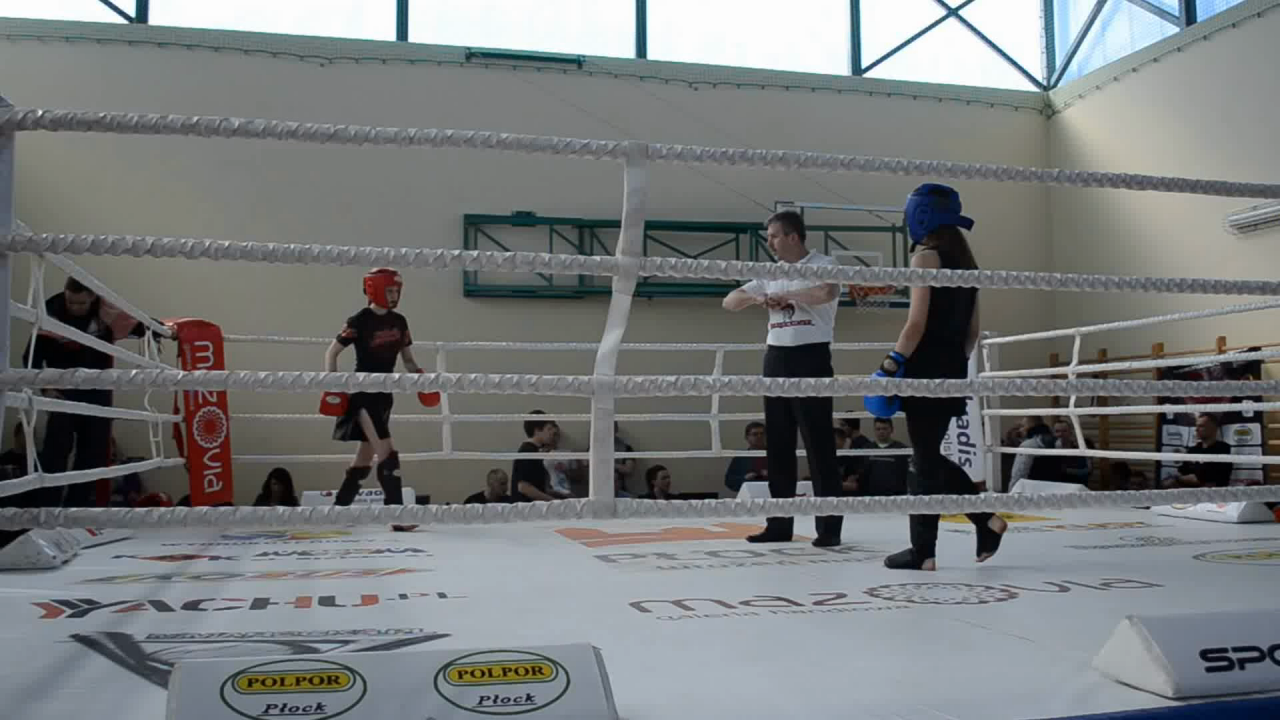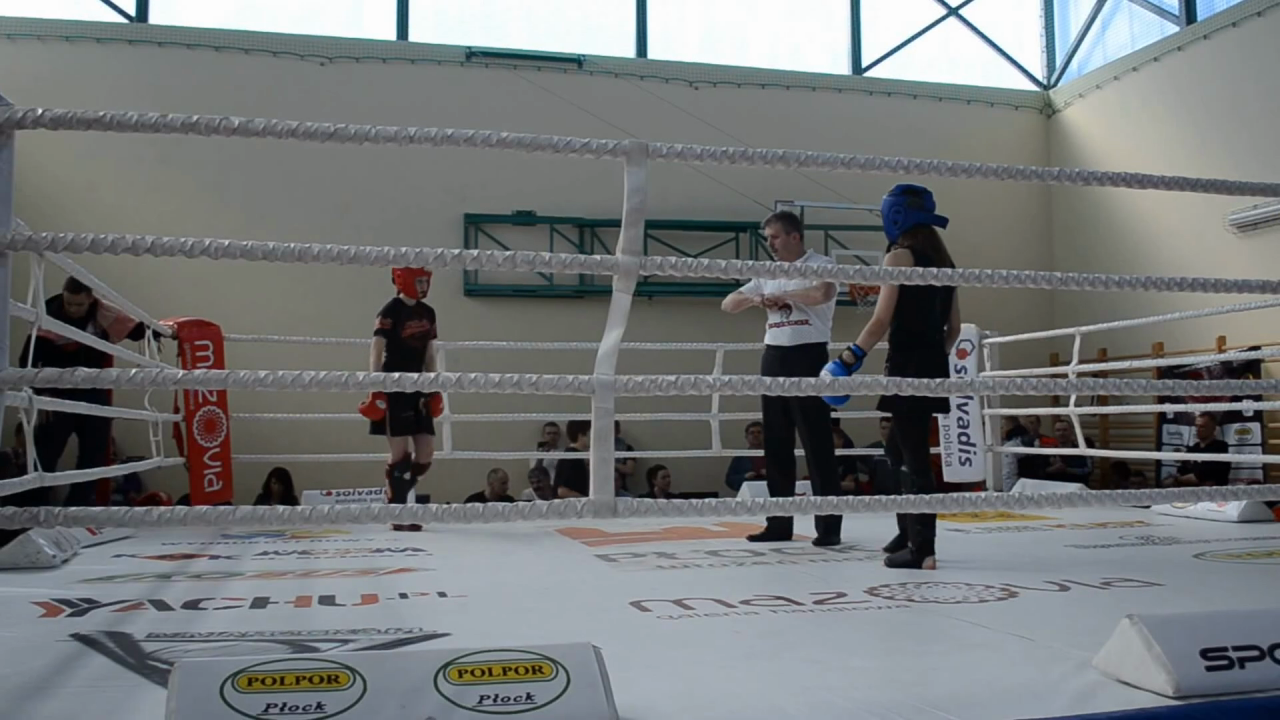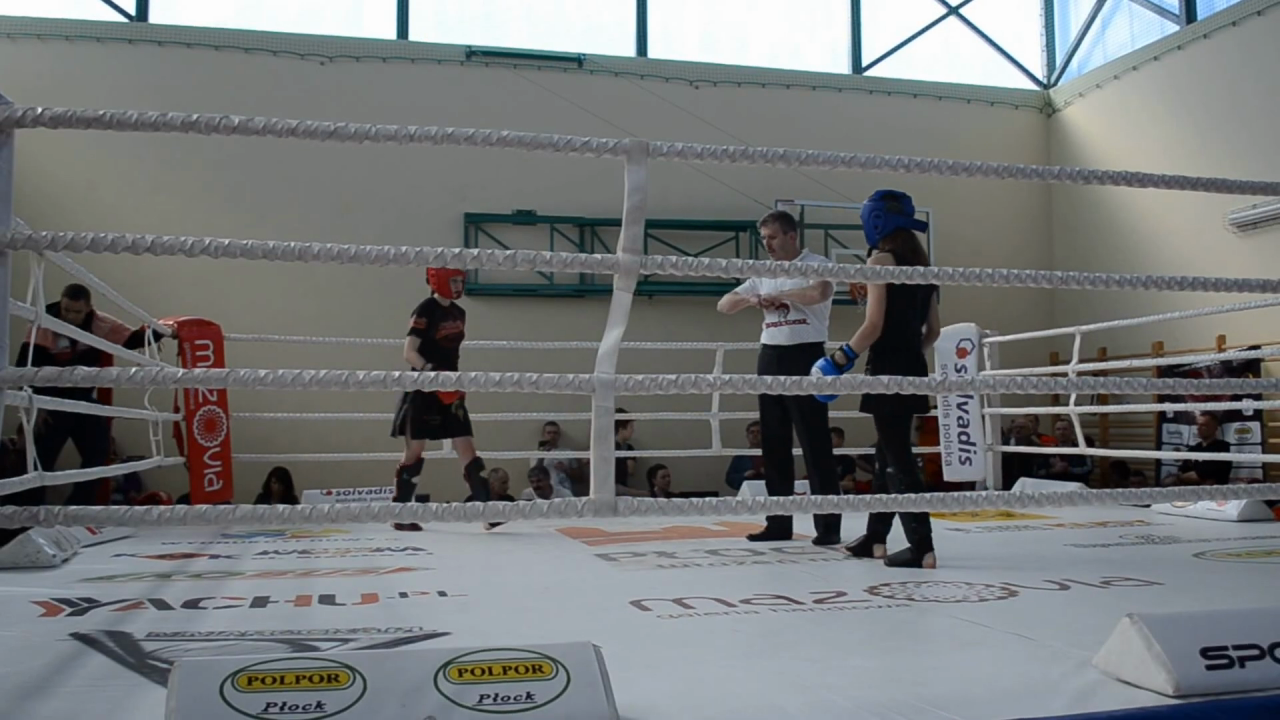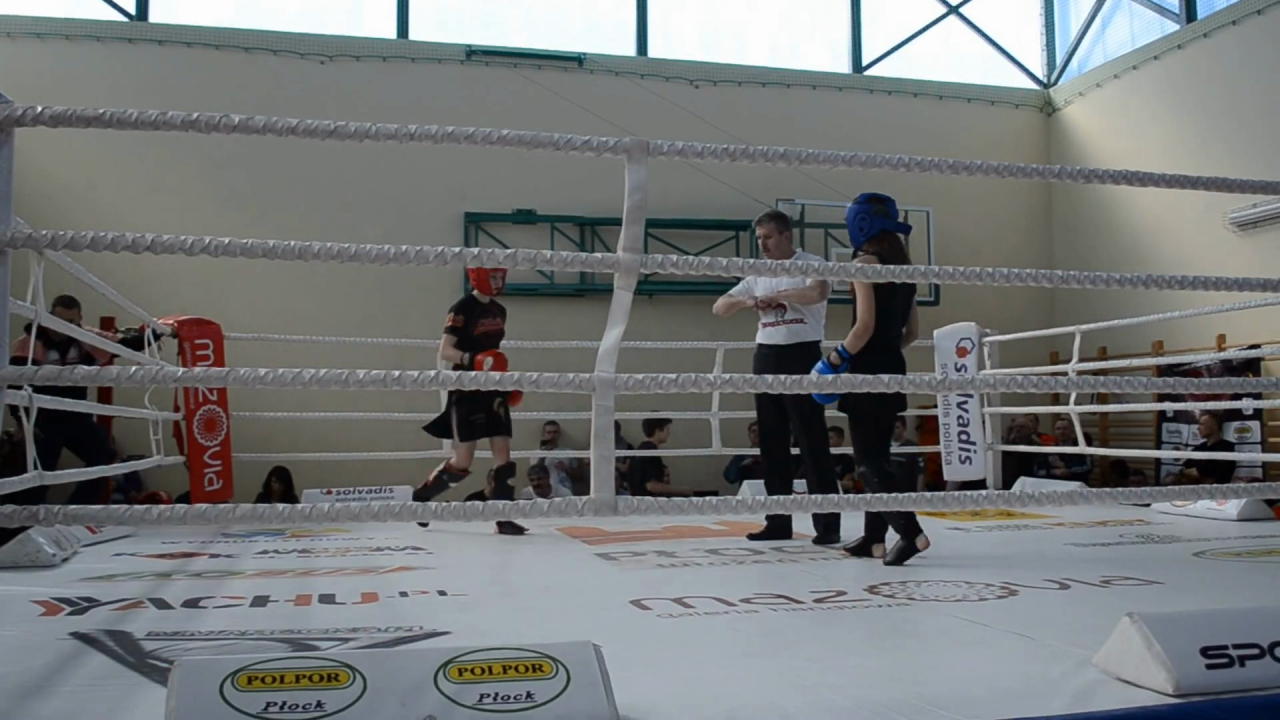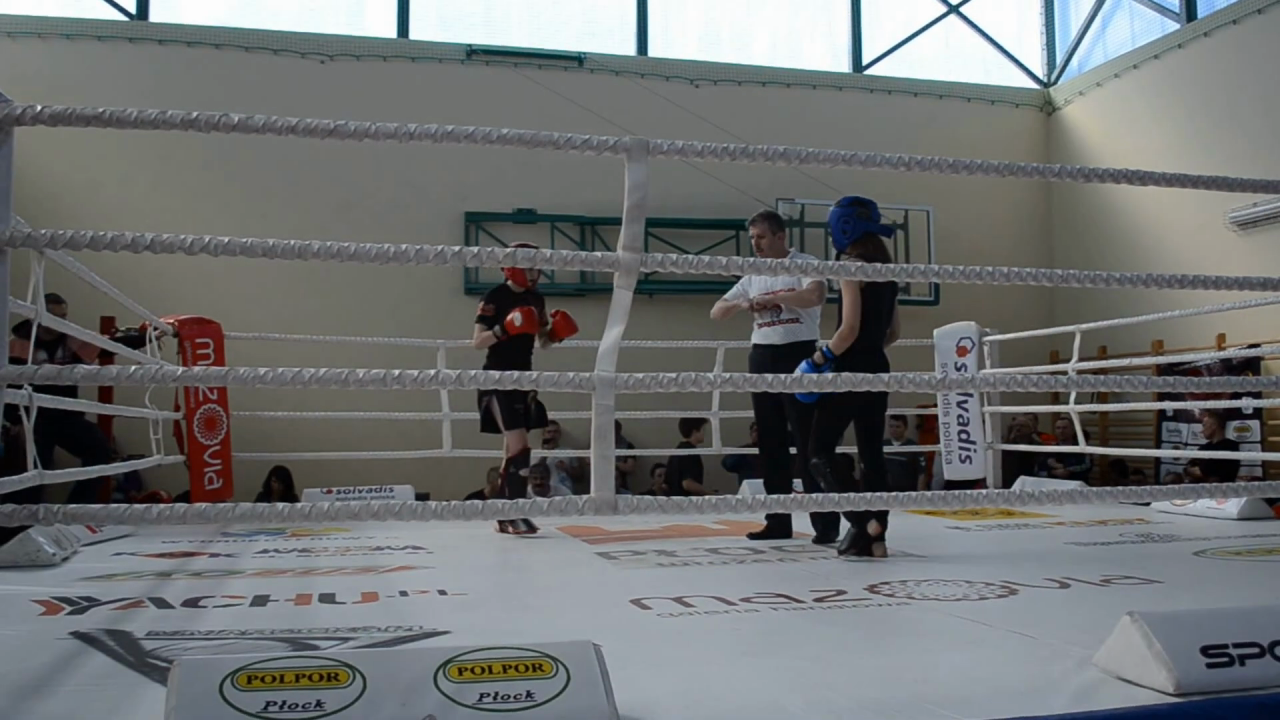
dt=0.2s
person 1, frame 1
left shoulder: (926, 256)
right shoulder: (965, 260)
left elbow: (916, 323)
right elbow: (972, 330)
left wrist: (889, 368)
left hip: (927, 366)
right hip: (952, 366)
left knee: (923, 461)
right knee: (931, 456)
left ankle: (922, 551)
right ankle: (987, 519)
person 1, frame 2
left shoulder: (900, 257)
right shoulder: (942, 261)
left elbow: (881, 321)
right elbow: (953, 328)
left wrist: (847, 358)
left hip: (907, 365)
right hip: (933, 366)
left knee: (912, 458)
right knee: (900, 451)
left ankle: (921, 549)
right ankle: (910, 535)
person 1, frame 3
left shoulder: (881, 260)
right shoulder: (920, 264)
left elbow: (873, 325)
right elbow: (932, 331)
left wrist: (839, 359)
left hip: (888, 368)
right hip: (913, 367)
left knee: (897, 459)
right knee: (888, 454)
left ankle: (921, 547)
right ankle: (876, 537)
person 1, frame 4
left shoulder: (866, 263)
right shoulder: (902, 267)
left elbow: (864, 327)
right elbow: (911, 332)
left wrist: (833, 361)
left hip: (867, 369)
right hip: (892, 368)
left knee: (866, 461)
right knee: (877, 454)
left ankle: (911, 531)
right ankle: (876, 537)
person 1, frame 5
left shoulder: (851, 267)
right shoulder: (885, 269)
left elbow: (848, 330)
right elbow: (893, 331)
left wrist: (820, 360)
left hip: (849, 372)
right hip: (876, 369)
left knee: (820, 450)
right knee: (871, 455)
left ankle: (862, 520)
right ankle: (874, 537)
person 2, frame 1
left shoulder: (823, 265)
right shoulder: (771, 274)
left elbow: (827, 293)
right elbow: (729, 301)
left wrist: (786, 294)
right wrist: (756, 297)
left hip: (810, 358)
right hip: (776, 359)
left knee: (819, 445)
right knee: (777, 446)
left ankle: (829, 526)
right ankle: (779, 523)
person 2, frame 2
left shoulder: (820, 264)
right shoulder: (769, 275)
left elbow: (822, 294)
right elbow: (728, 304)
left wrist: (781, 294)
right wrist: (754, 298)
left hip: (807, 358)
right hip: (773, 359)
left knee: (817, 444)
right knee: (776, 445)
left ankle: (828, 525)
right ankle: (779, 522)
person 2, frame 3
left shoulder: (816, 264)
right shoulder: (764, 274)
left elbow: (819, 294)
right elbow: (724, 305)
left wrist: (778, 295)
right wrist: (750, 300)
left hip: (804, 358)
right hip: (770, 359)
left knee: (815, 444)
right knee: (773, 445)
left ankle: (828, 524)
right ankle: (779, 521)
person 2, frame 4
left shoulder: (810, 264)
right shoulder: (758, 275)
left elbow: (817, 293)
right elbow: (719, 308)
left wrist: (775, 296)
right wrist: (746, 301)
left hip: (801, 357)
right hip: (765, 359)
left knee: (813, 443)
right knee: (772, 444)
left ankle: (827, 523)
right ankle: (779, 521)
person 2, frame 5
left shoulder: (804, 264)
right shoulder: (751, 277)
left elbow: (815, 296)
right elbow: (716, 312)
left wrist: (771, 299)
right wrist: (740, 303)
left hip: (797, 357)
right hip: (762, 359)
left knee: (806, 442)
right knee: (770, 443)
left ankle: (825, 522)
right ankle: (779, 520)
person 3, frame 1
left shoulder: (398, 321)
right shoulder: (360, 320)
left elbow: (407, 357)
right elbow: (331, 353)
left hip: (384, 393)
right hip: (363, 394)
left knee: (364, 458)
right knee: (385, 454)
left ankle: (340, 507)
person 3, frame 2
left shoulder: (428, 312)
right shoulder: (391, 311)
right elbow: (376, 352)
left wrist: (434, 388)
left hip: (419, 387)
right hip: (394, 388)
left knee: (425, 455)
right knee: (400, 452)
left ankle: (394, 498)
person 3, frame 3
left shoulder: (459, 312)
right shoulder: (425, 311)
right elbow: (409, 353)
right wrist: (433, 371)
left hip: (450, 392)
right hip: (424, 391)
left knee: (469, 453)
right knee: (413, 455)
person 3, frame 4
left shoulder: (498, 310)
right shoulder: (462, 308)
right elbow: (444, 350)
left wrist: (504, 376)
right wrist: (473, 359)
left hip: (492, 390)
right hip: (466, 387)
left knee: (502, 454)
right knee: (462, 462)
left ankle: (503, 517)
right ankle: (422, 497)
person 3, frame 5
left shoulder: (537, 299)
right shoulder: (495, 297)
left elbow: (544, 342)
right elbow: (478, 341)
left wrist: (557, 331)
right wrist: (505, 328)
left knee: (514, 450)
right knee: (518, 446)
left ankle: (506, 517)
right ankle: (516, 514)
person 4, frame 1
left shoulder: (108, 313)
right shoulder: (51, 317)
left elbow: (141, 327)
right elbow: (32, 358)
right wrist: (47, 388)
left hip: (97, 394)
right hip: (63, 395)
left knee: (94, 454)
right knee: (54, 452)
left ankle: (77, 508)
person 4, frame 2
left shoulder: (105, 315)
right shoulder: (49, 319)
left elbow: (138, 330)
right elbow: (28, 361)
right wrist: (42, 394)
left hip: (94, 396)
right hip: (59, 398)
left knee: (95, 454)
right knee: (45, 455)
left ankle: (79, 508)
person 4, frame 3
left shoulder: (100, 325)
right shoulder: (42, 330)
left elbow: (135, 339)
left wrist: (162, 331)
left hip: (84, 404)
right hip: (51, 408)
left knee: (99, 456)
right knee: (40, 463)
person 4, frame 4
right shoulder: (29, 343)
left elbow: (126, 345)
left wrist: (157, 335)
left hip: (76, 417)
right hip: (42, 420)
left knee: (104, 456)
right knee: (38, 471)
person 4, frame 5
left shoulder: (75, 340)
right shoulder: (18, 344)
left wrist: (148, 337)
right wrist: (15, 422)
left hip: (68, 416)
right hip: (34, 419)
left knee: (100, 450)
